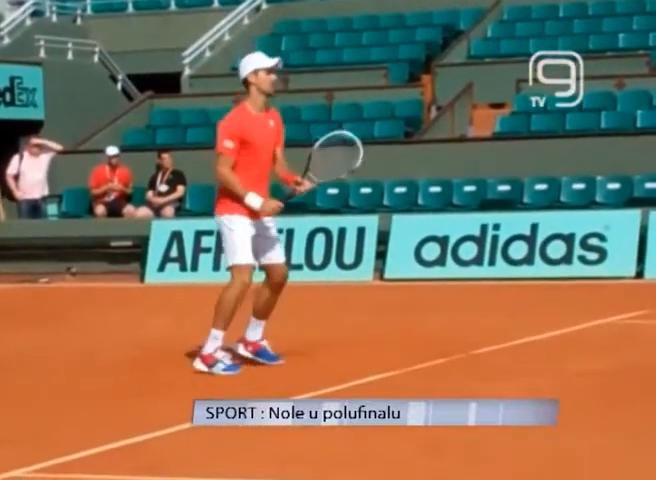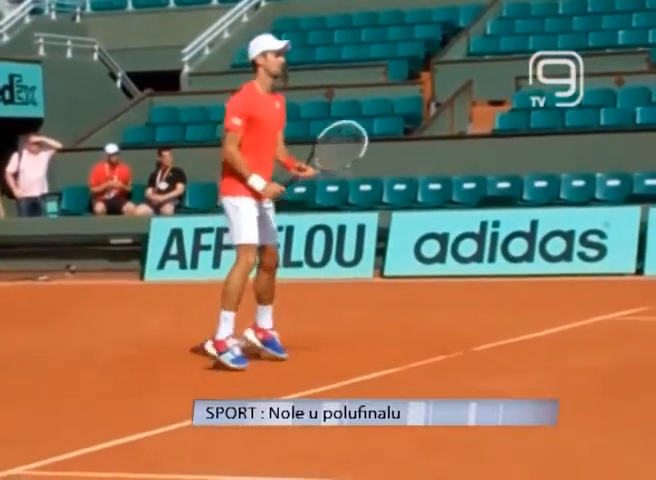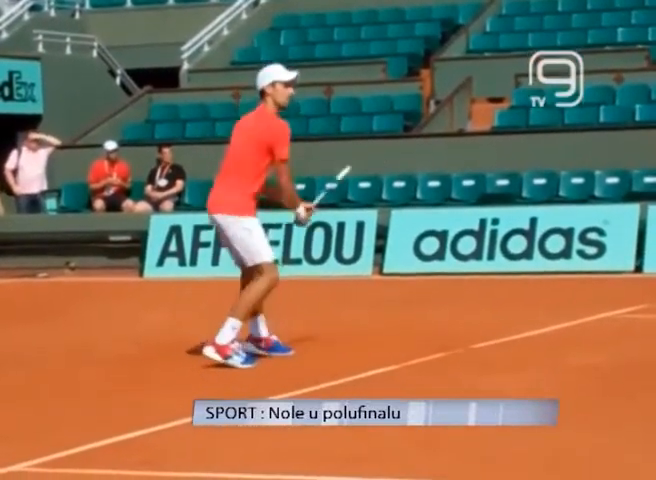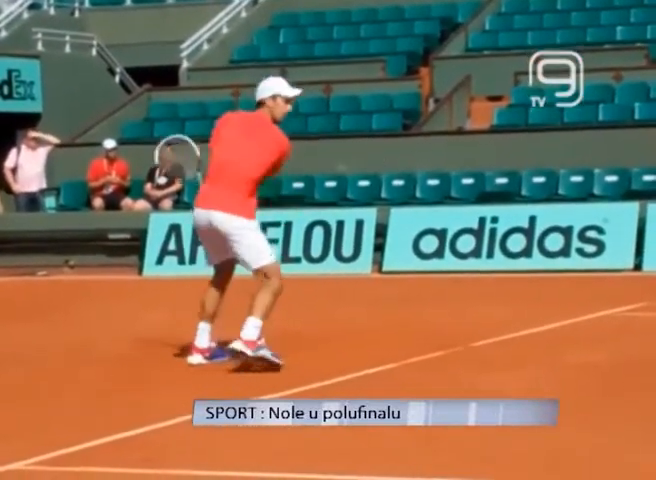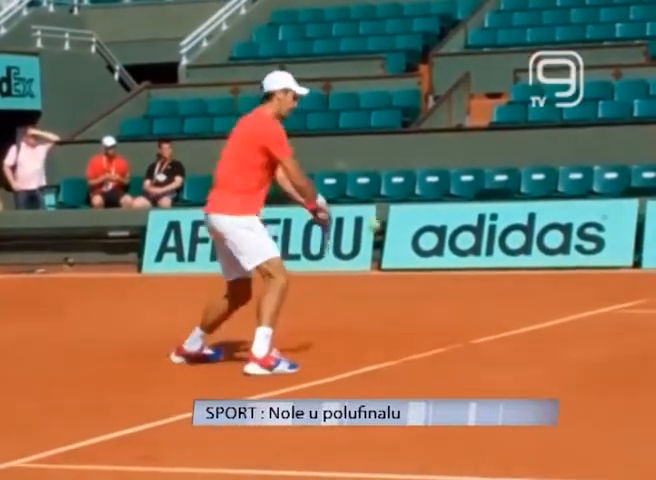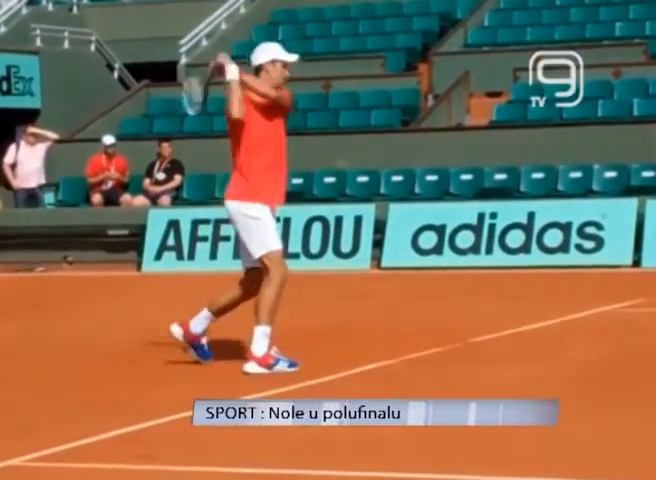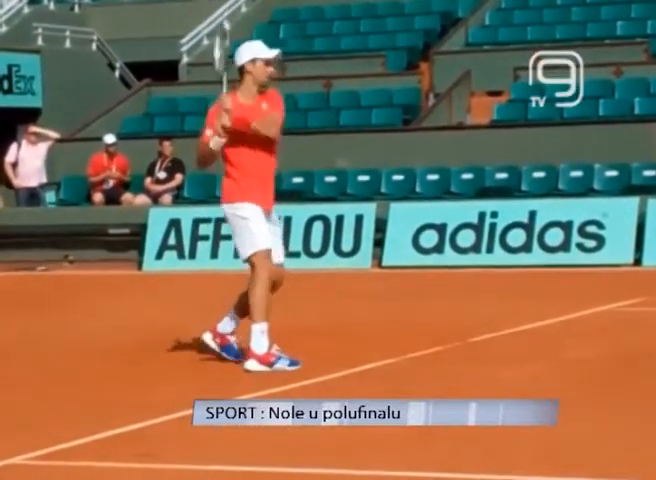
dt=0.3s
person 1, frame 1
left shoulder: (274, 119)
right shoulder: (233, 121)
left elbow: (277, 161)
right elbow: (223, 172)
left wrist: (293, 180)
right wrist: (255, 201)
left hip: (261, 212)
right hip: (234, 211)
left knee: (279, 275)
right knee: (242, 278)
left ankle: (252, 340)
right ankle: (210, 352)
person 1, frame 2
left shoulder: (278, 102)
right shoulder: (241, 100)
right elbow: (229, 151)
left wrist: (295, 166)
right wrist: (260, 181)
left hip: (259, 193)
right hip: (238, 190)
left knee: (269, 259)
right knee: (246, 258)
left ankle: (262, 328)
right ankle: (221, 338)
person 1, frame 3
left shoulder: (250, 122)
right shoulder: (278, 128)
right elbow: (284, 180)
left wrist: (293, 203)
right wrist: (298, 208)
left hip: (224, 206)
right hip: (233, 210)
left knee: (254, 272)
right knee: (268, 276)
left ankle: (259, 336)
right ankle: (222, 342)
person 1, frame 4
left shoulder: (227, 120)
right shoulder: (282, 142)
left hip: (204, 209)
right hip: (236, 214)
left knee: (223, 272)
right knee: (273, 279)
left ankle: (201, 345)
right ankle: (250, 339)
person 1, frame 5
left shoulder: (254, 124)
right shoulder: (269, 128)
left elbow: (279, 176)
right elbow: (297, 177)
left wrist: (305, 205)
right wrist: (317, 202)
left hip: (220, 213)
right hip: (235, 215)
left knee: (239, 293)
right knee: (277, 278)
left ankle: (191, 347)
right ankle: (261, 355)
person 1, frame 6
left shoulder: (280, 97)
right shoulder: (235, 98)
left elbow: (273, 97)
right elbow: (237, 113)
left wrist: (238, 73)
right wrist: (232, 76)
left hip: (264, 203)
right hip: (247, 201)
left knee: (254, 281)
right knee: (277, 272)
left ankle: (193, 329)
right ankle: (259, 354)
person 1, frame 7
left shoulder: (272, 99)
right shoulder: (219, 110)
left elbow: (272, 132)
right elbow: (203, 160)
left wrist: (236, 124)
right wrist: (218, 137)
left hip: (265, 203)
right hip: (241, 201)
left knee: (274, 277)
right knee: (264, 270)
left ankle: (222, 332)
right ankle: (261, 351)
